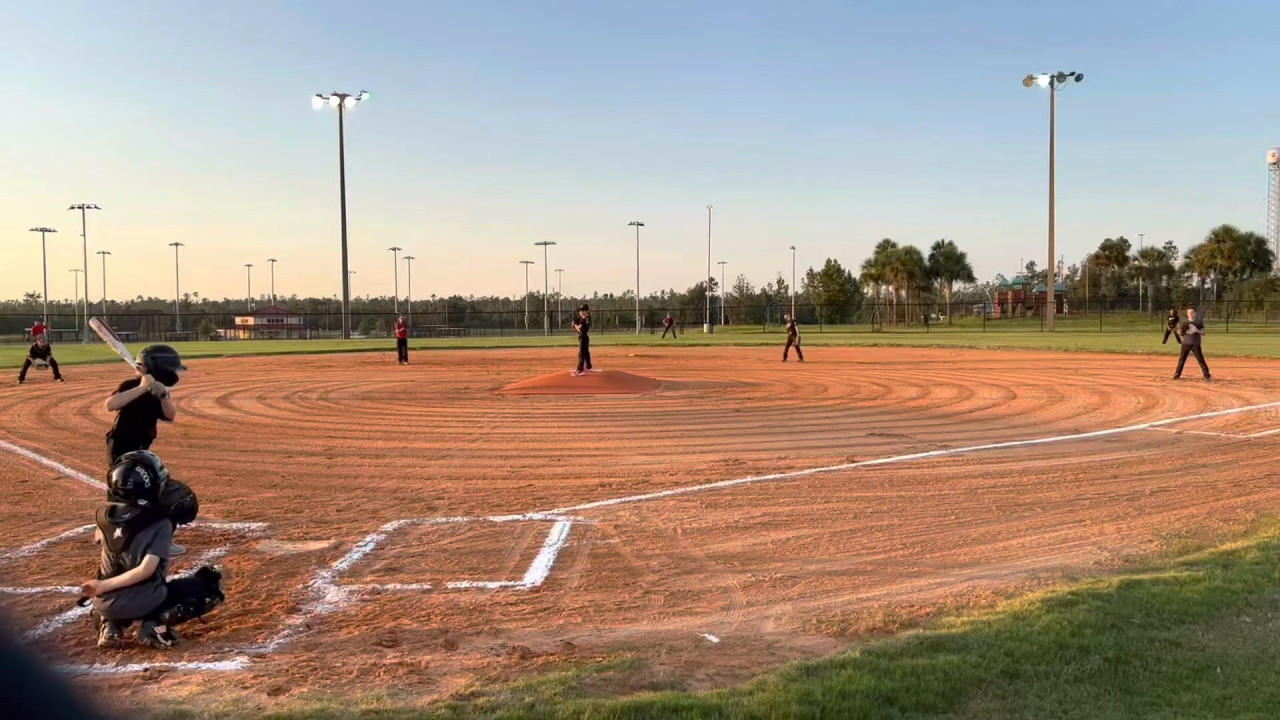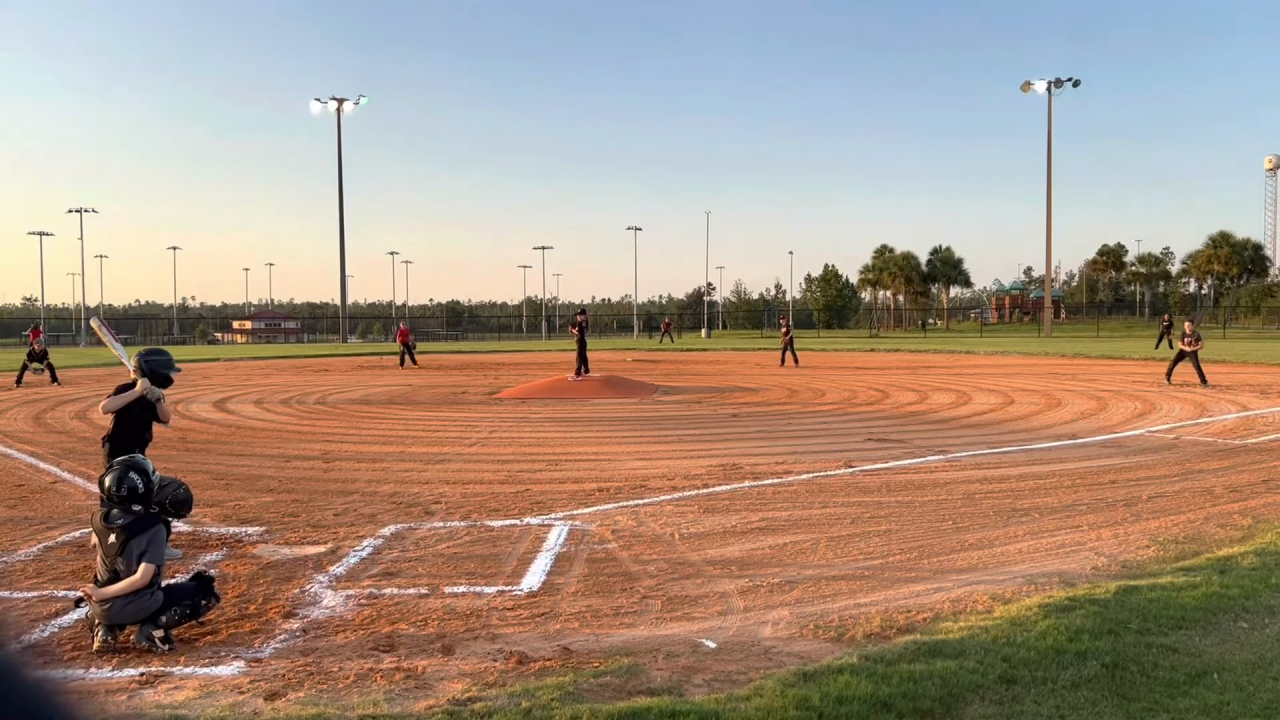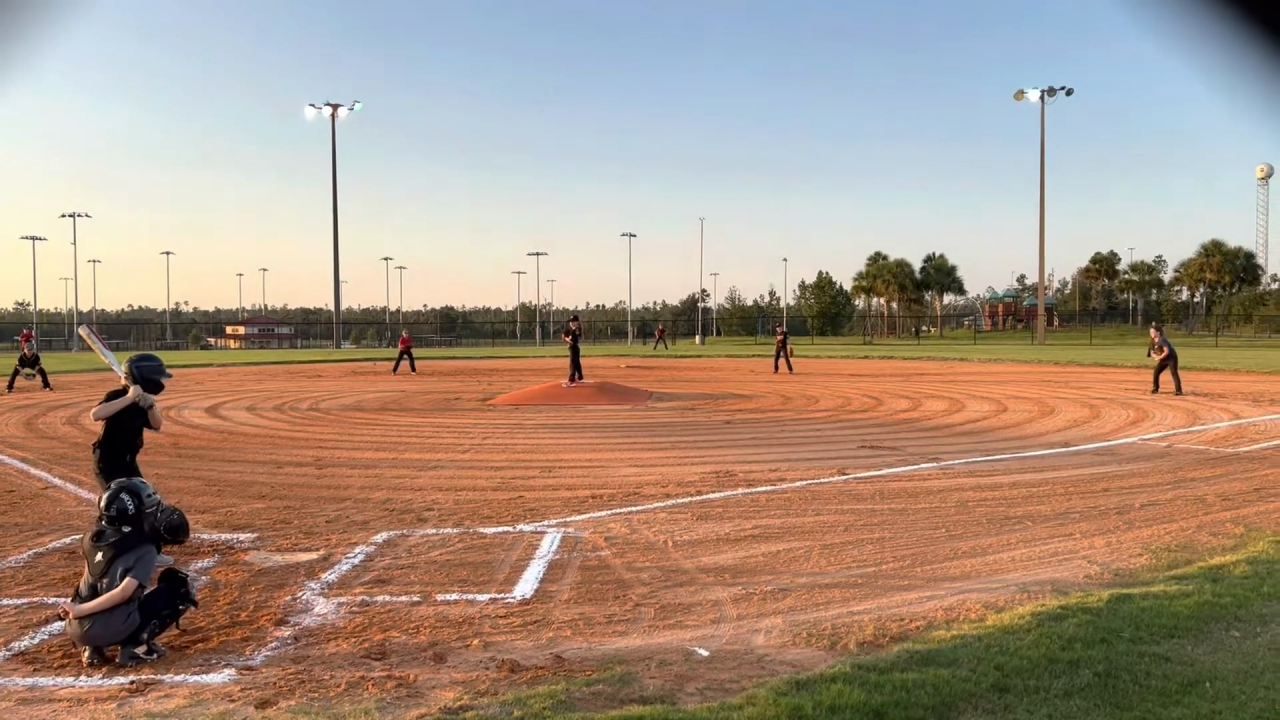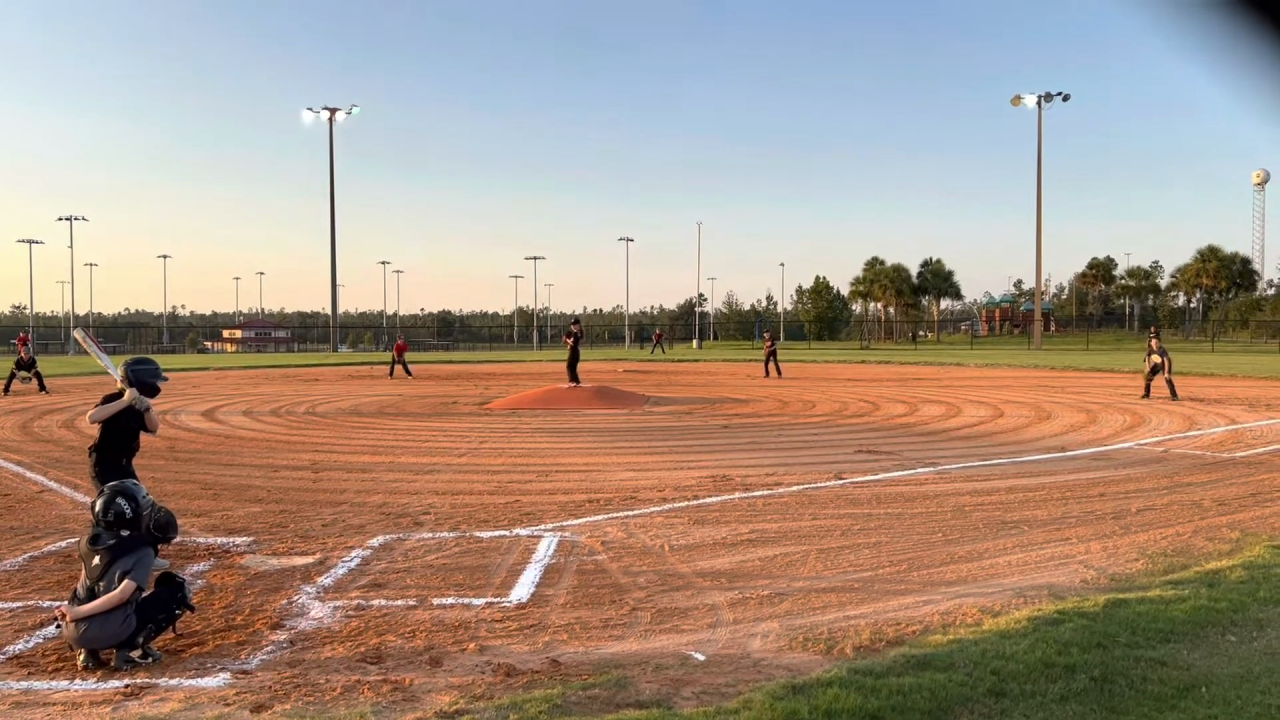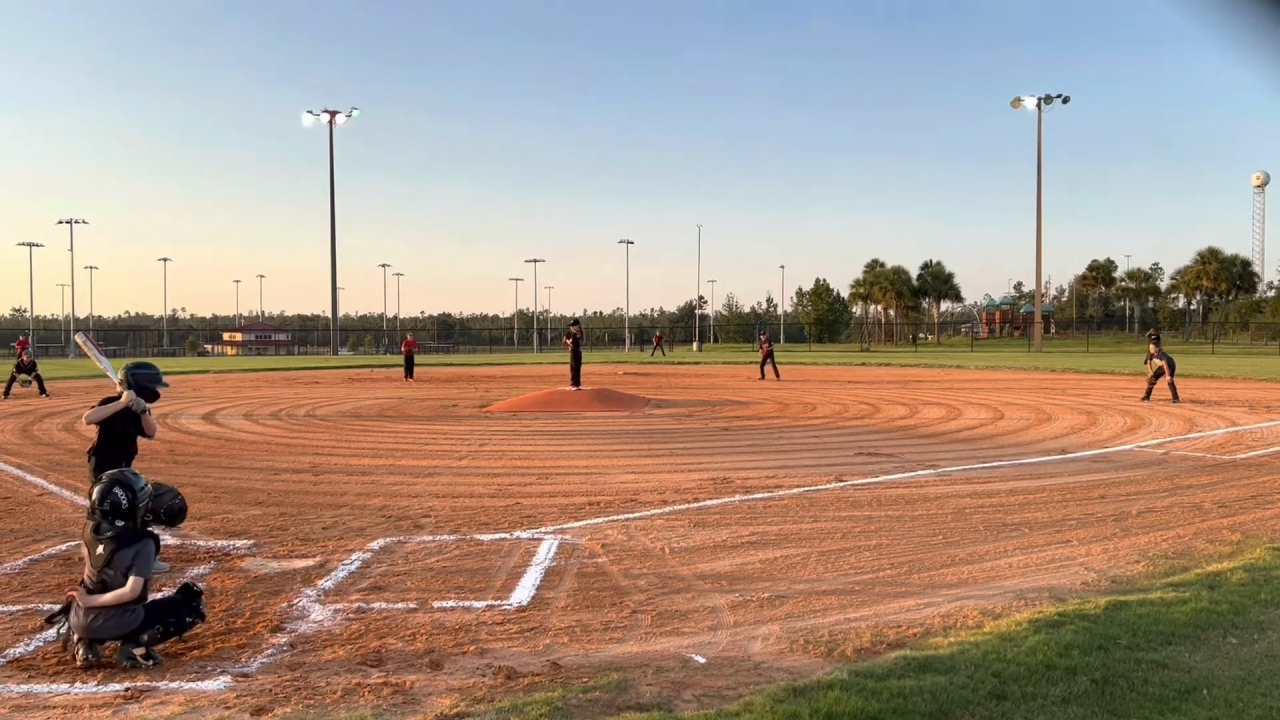
dt=1s
person 1, frame 1
left shoulder: (156, 387)
right shoulder: (130, 387)
left elbow: (169, 416)
right elbow: (110, 405)
left wrist: (162, 394)
right wrist: (141, 388)
left hip: (139, 450)
right hip: (124, 451)
person 1, frame 2
left shoulder: (153, 393)
right shoulder: (126, 390)
left elbow: (165, 419)
right elbow: (104, 408)
left wrist: (158, 400)
right wrist: (136, 392)
left hip: (136, 454)
right hip: (118, 455)
person 1, frame 3
left shoulder: (143, 400)
right shoulder: (117, 396)
left elbow: (157, 426)
right elbow: (96, 415)
left wrist: (150, 406)
right wrist: (129, 398)
left hip: (128, 461)
right hip: (108, 461)
person 1, frame 4
left shoulder: (138, 404)
right shoulder: (113, 399)
left elbow: (153, 428)
right elbow: (92, 417)
left wrist: (146, 408)
right wrist: (125, 401)
left hip: (124, 464)
right hip: (104, 464)
person 1, frame 5
left shoulder: (137, 407)
right shoulder: (112, 403)
left elbow: (150, 433)
right elbow: (87, 419)
left wrist: (143, 411)
right wrist: (122, 402)
left hip: (124, 468)
right hip: (104, 467)
person 2, frame 1
left shoulder: (105, 515)
right shoulder: (160, 523)
right elbow: (146, 570)
right wrist: (104, 586)
left hip: (107, 603)
right hip: (144, 603)
right knee: (210, 584)
left ankle: (111, 625)
right ankle: (157, 624)
person 2, frame 2
left shoulder: (100, 519)
right shoulder: (154, 528)
right elbow: (142, 578)
right wrist: (101, 593)
left hip: (103, 608)
right hip: (138, 609)
right knee: (205, 590)
left ankle: (106, 628)
right ankle: (154, 629)
person 2, frame 3
left shoulder: (93, 538)
right shoulder: (145, 549)
right elbow: (123, 593)
right wrist: (78, 610)
left hip: (77, 630)
right hip: (112, 631)
right knee: (181, 588)
left ankle: (93, 647)
right ankle: (137, 646)
person 2, frame 4
left shoulder: (90, 541)
right shoulder: (142, 552)
right elbow: (121, 596)
right wrist: (76, 613)
left hip: (72, 632)
right hip: (109, 634)
right knee: (177, 590)
left ankle: (88, 651)
right ankle: (132, 650)
person 2, frame 5
left shoulder: (92, 529)
right shoulder: (142, 543)
right elbow: (131, 592)
right wrist: (89, 600)
left hip: (80, 621)
right hip: (117, 625)
right knee: (191, 602)
left ankle: (86, 643)
right ankle: (136, 648)
